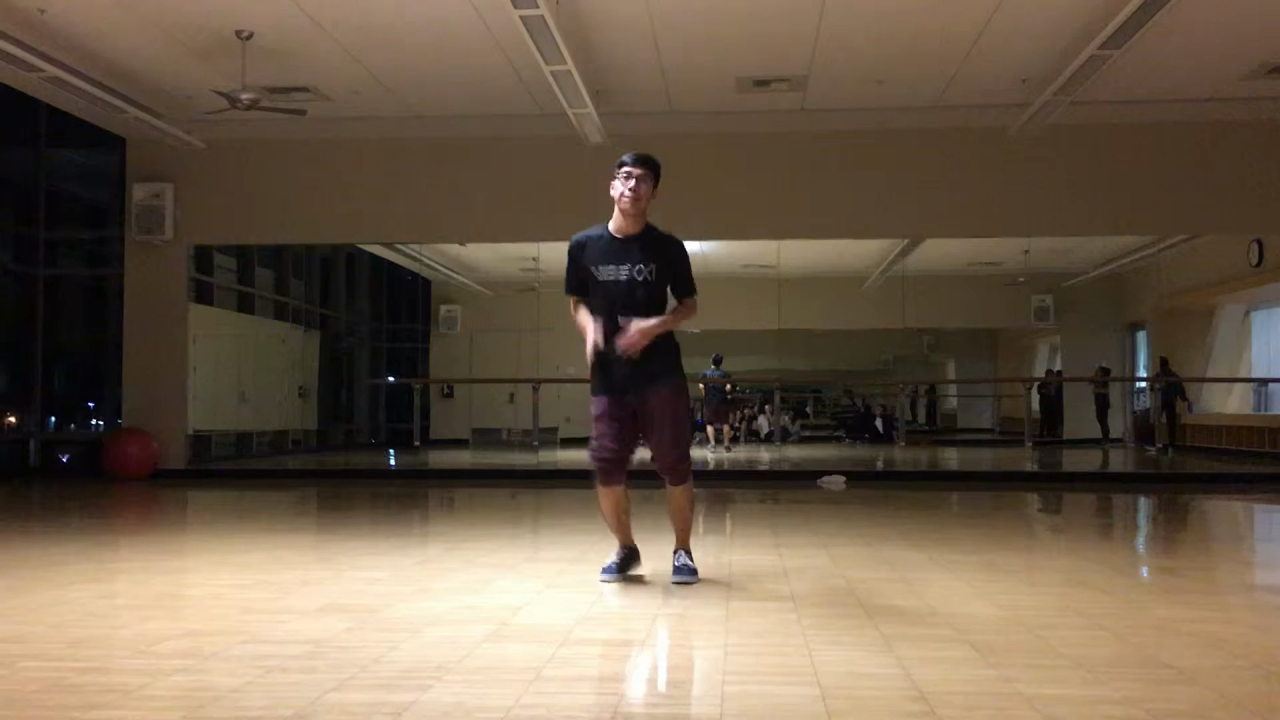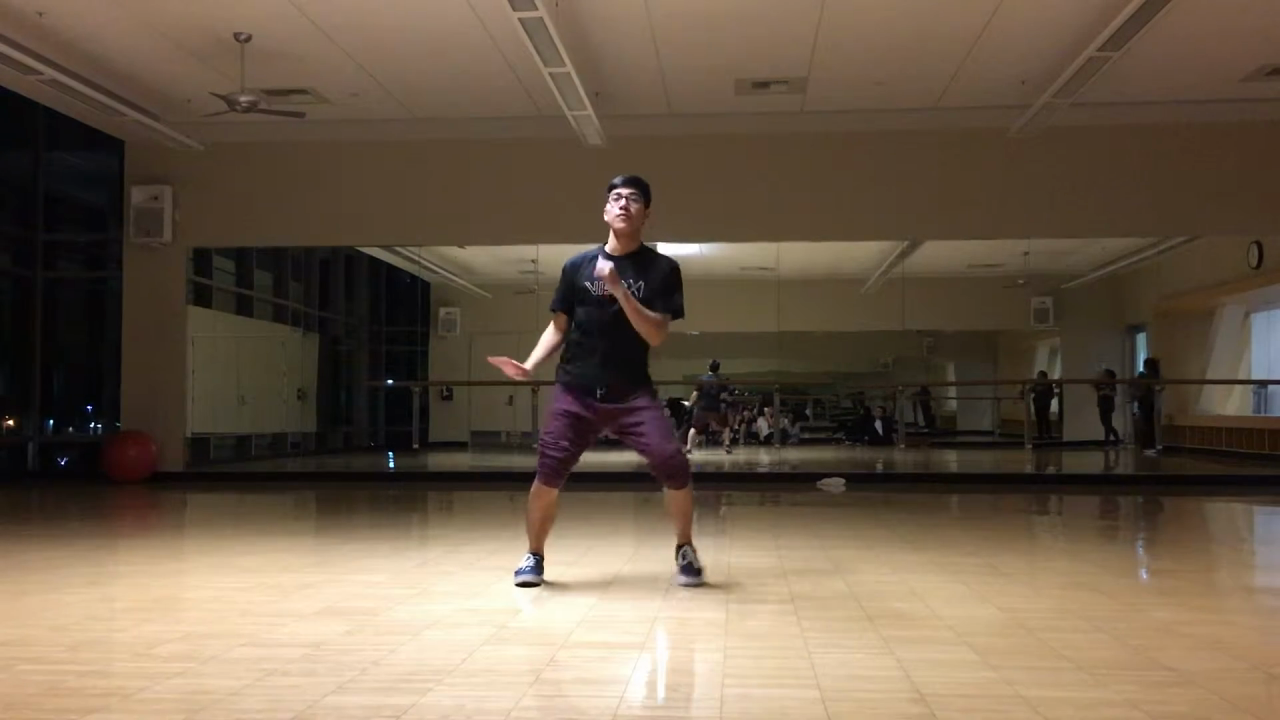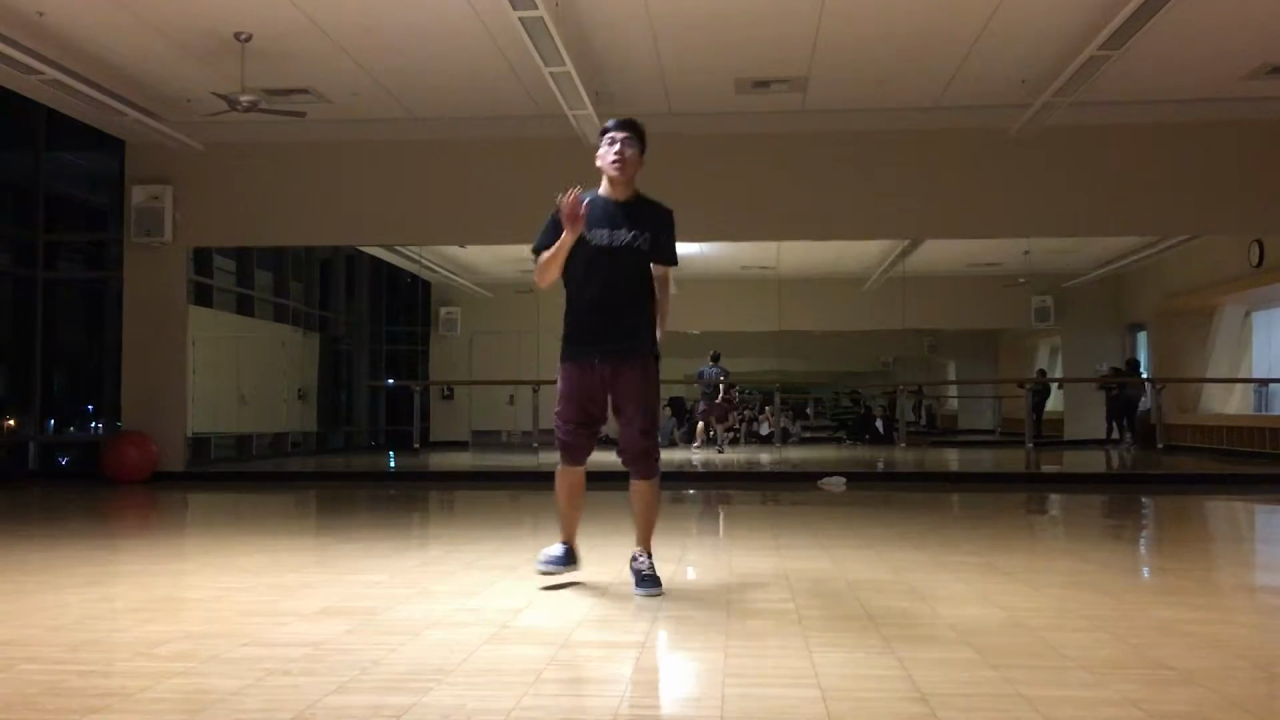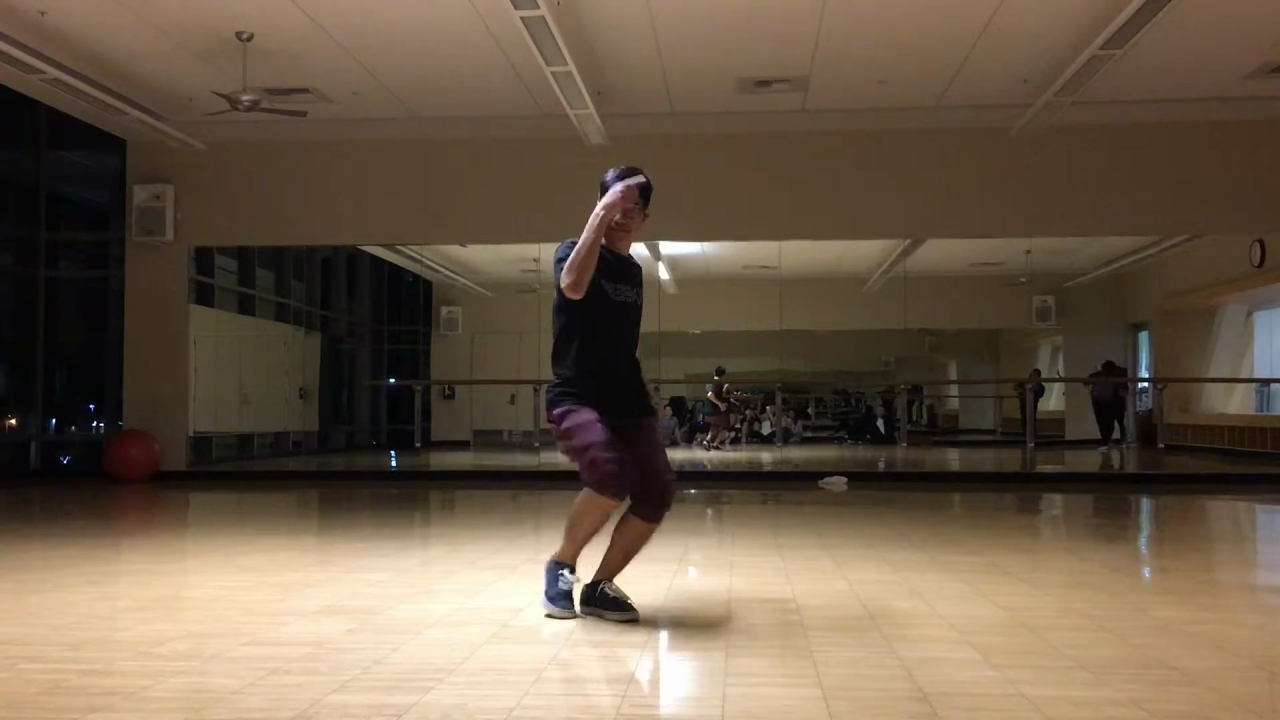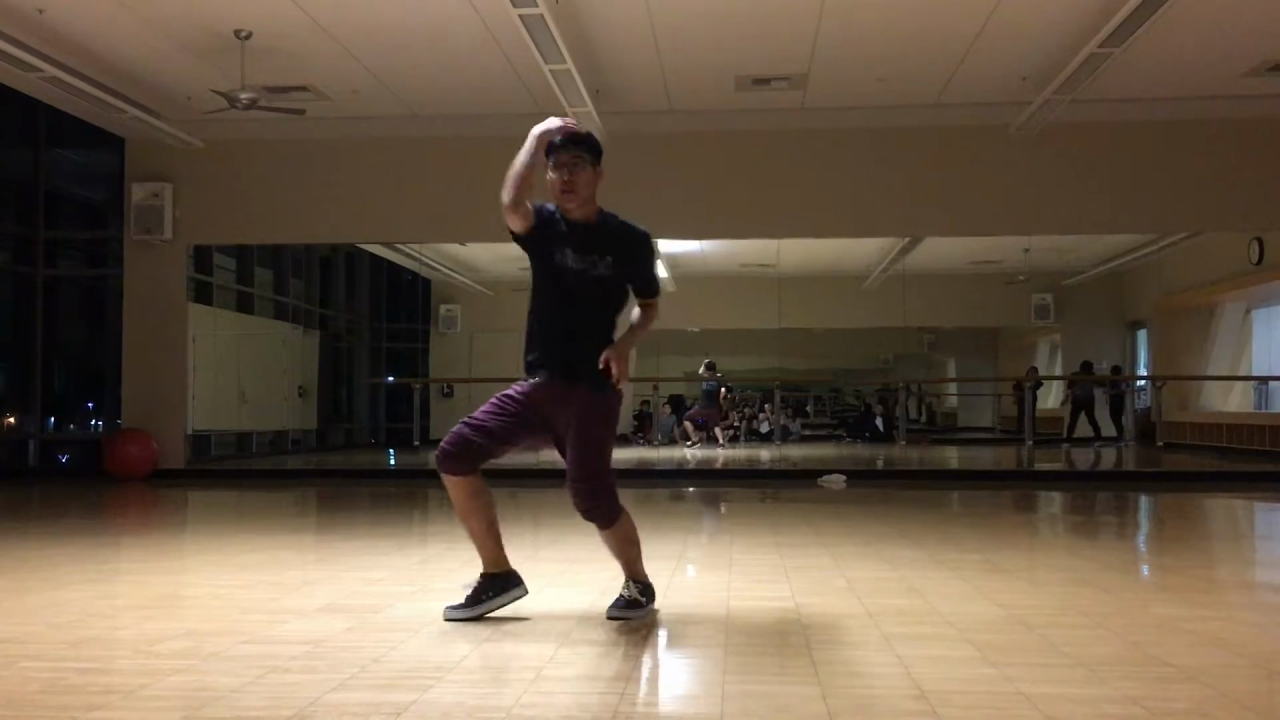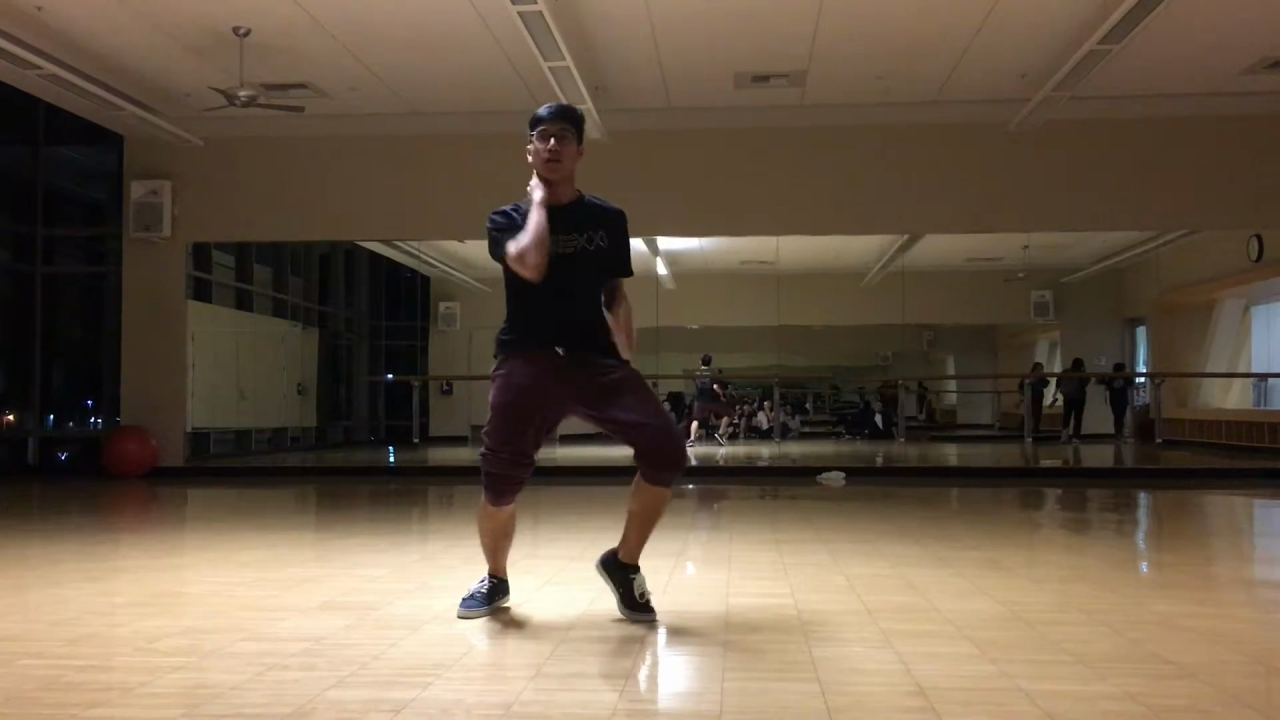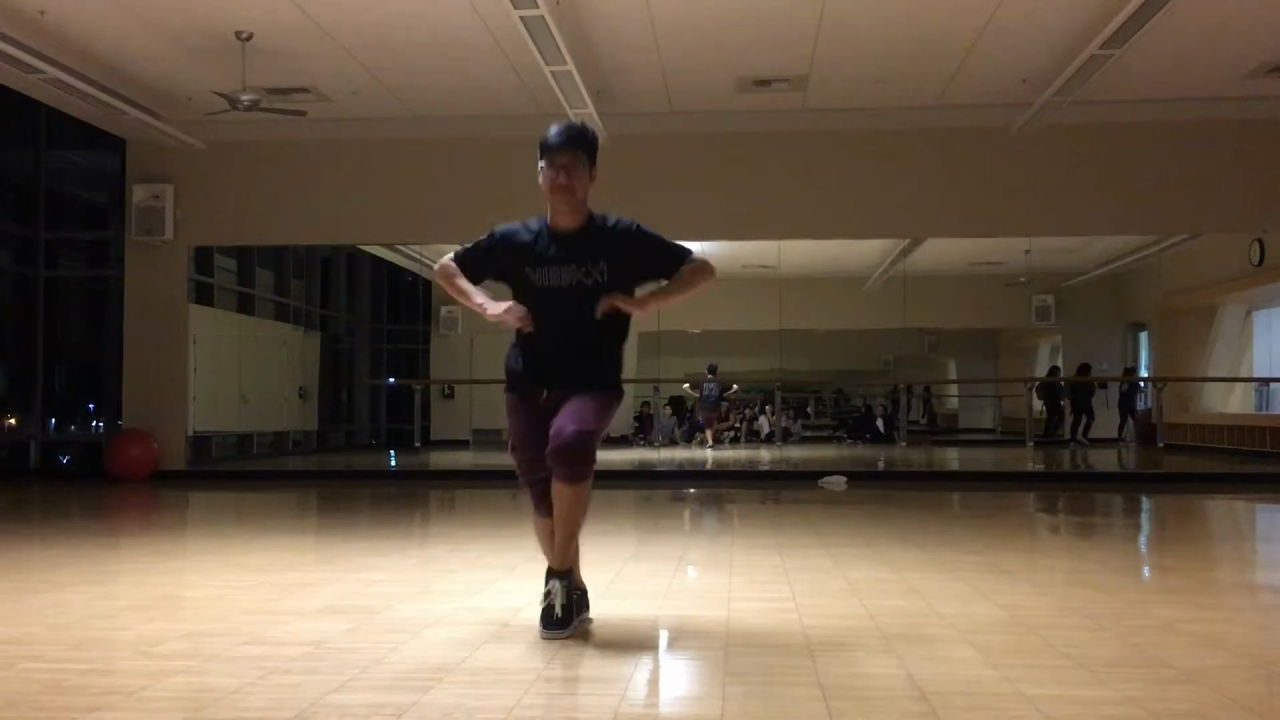
dt=0.7s
person 1, frame 1
left shoulder: (668, 248)
right shoulder: (584, 245)
left elbow: (689, 305)
right elbow: (576, 305)
left wrist: (655, 326)
right wrist: (590, 326)
left hip: (660, 374)
right hip: (609, 378)
left knee: (674, 464)
right knee: (607, 467)
left ankle: (682, 551)
right ankle: (626, 550)
person 1, frame 2
left shoulder: (662, 268)
right shoulder: (578, 265)
left elbow: (656, 334)
right elbow: (559, 326)
left wrist: (618, 289)
right wrist: (529, 364)
left hip: (630, 391)
right hip: (575, 390)
left knee: (672, 462)
right knee: (550, 472)
left ankle: (685, 548)
right ankle: (534, 555)
person 1, frame 3
left shoulder: (657, 216)
right shoulder: (575, 209)
right elbow: (543, 278)
left wrist: (660, 331)
right wrist: (569, 233)
left hip: (635, 352)
right hip: (580, 351)
left knee: (641, 453)
right knee: (572, 448)
left ankle: (642, 556)
right ankle: (566, 545)
person 1, frame 4
left shoulder: (633, 271)
right shoulder: (582, 255)
right elbow: (574, 288)
left wrist: (635, 381)
right wrist: (605, 207)
left hip: (628, 403)
right hip: (574, 401)
left knee: (657, 494)
right knee: (612, 477)
left ankle: (599, 586)
right ankle: (562, 563)
person 1, frame 5
left shoulder: (629, 240)
right shoulder: (541, 224)
left elbow: (648, 307)
right elbow: (511, 205)
left wrist: (623, 345)
right wrist: (537, 137)
left hip: (591, 386)
right hip: (537, 381)
left knee: (592, 494)
right knee: (454, 456)
left ankle: (638, 584)
right ankle: (499, 575)
person 1, frame 6
left shoulder: (605, 217)
right shoulder: (509, 216)
right elbow: (529, 263)
left wrist: (620, 326)
right wrist: (538, 200)
left hip: (595, 359)
right hip: (528, 358)
left knee: (666, 451)
right knee: (500, 479)
left ankle: (623, 564)
right ankle: (495, 579)
person 1, frame 7
left shoulder: (623, 239)
right shoulder: (513, 241)
left elbow: (701, 270)
right elbow: (445, 269)
left wrist: (644, 301)
right wrist: (486, 304)
left hip: (592, 384)
right hip: (529, 389)
left knee: (569, 443)
right knee: (545, 501)
left ankle: (560, 577)
right ankle: (572, 586)
